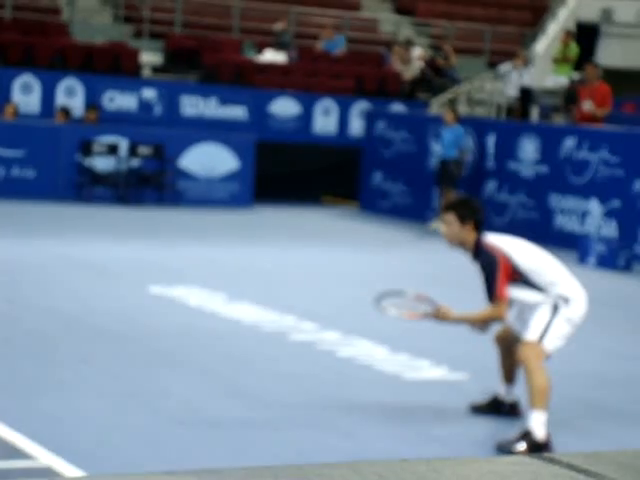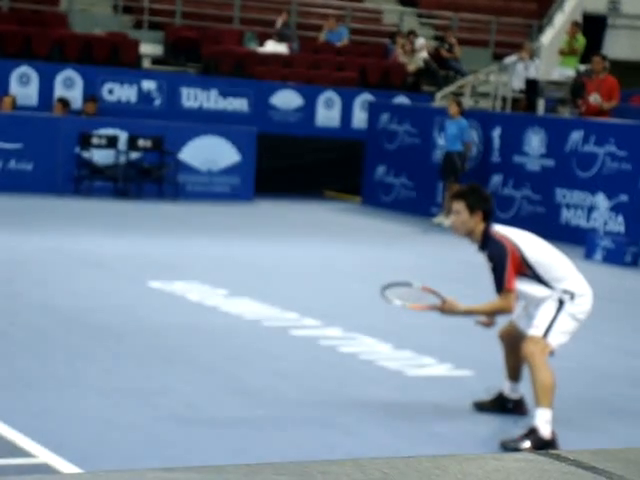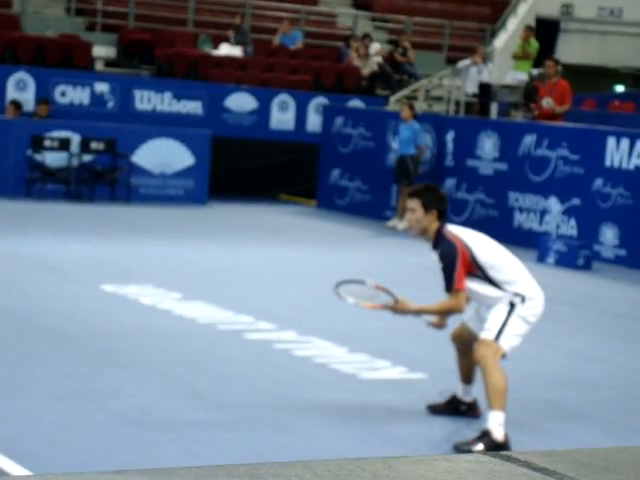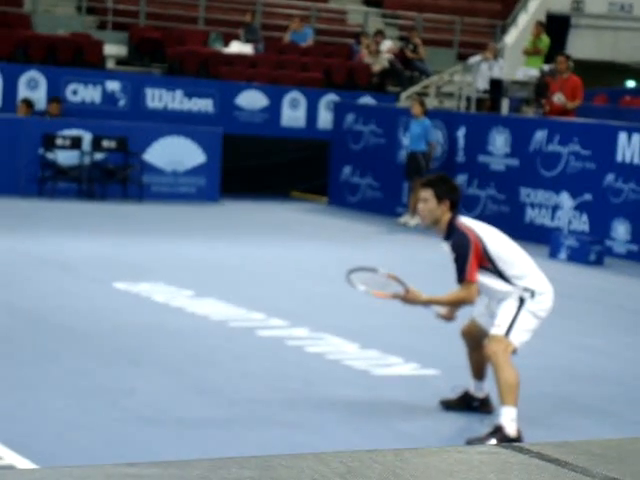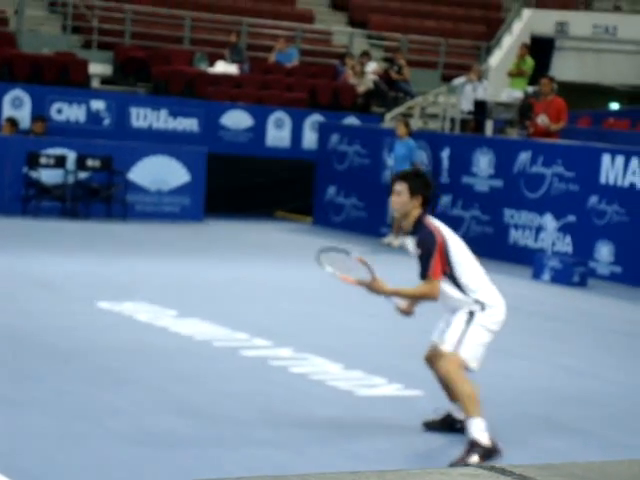
dt=0.5s
person 1, frame 1
left shoulder: (489, 256)
right shoulder: (488, 244)
left elbow: (499, 311)
right elbow: (504, 300)
left wrist: (454, 317)
right wrist: (486, 318)
left hip: (564, 300)
right hip: (544, 296)
left knee: (529, 353)
right knee: (505, 339)
left ankle: (538, 435)
right ankle: (506, 401)
person 1, frame 2
left shoulder: (497, 246)
right shoulder: (494, 237)
left elbow: (507, 303)
right elbow: (510, 294)
left wrist: (461, 309)
right wrist: (493, 313)
left hip: (569, 295)
right hip: (548, 292)
left knee: (532, 350)
right knee: (509, 336)
left ankle: (543, 433)
right ankle: (511, 398)
person 1, frame 3
left shoulder: (449, 246)
right shoulder: (448, 237)
left elbow: (457, 303)
right elbow: (463, 290)
left wrist: (412, 309)
right wrist: (444, 314)
left hip: (520, 298)
right hip: (501, 295)
left knee: (485, 353)
right knee: (461, 338)
left ankle: (496, 435)
right ankle: (465, 401)
person 1, frame 4
left shoulder: (461, 238)
right shoulder: (458, 229)
left elbow: (469, 294)
right elbow: (473, 284)
left wrist: (425, 300)
right wrist: (453, 306)
left hip: (529, 294)
right hip: (510, 291)
left knee: (496, 349)
right knee: (472, 334)
left ankle: (509, 430)
right ankle: (477, 397)
person 1, frame 5
left shoulder: (427, 235)
right shoulder: (421, 231)
left elbow: (432, 291)
right elbow: (435, 283)
left wrist: (387, 291)
right wrist: (412, 301)
left hip: (482, 307)
right hip: (467, 306)
left knee: (448, 365)
right knee: (434, 357)
left ankle: (481, 442)
right ankle: (459, 418)
person 2, frame 1
left shoulder: (459, 130)
right shoulder: (444, 129)
left elbow: (463, 148)
left wrist: (461, 164)
right wrist: (441, 159)
left hip: (454, 162)
right hip: (444, 161)
left knee: (450, 190)
right knee: (443, 190)
person 2, frame 2
left shoulder: (463, 123)
right shoulder: (447, 122)
left elbow: (467, 142)
left wrist: (464, 157)
right wrist: (447, 152)
left hip: (457, 155)
right hip: (448, 154)
left knee: (454, 186)
right knee: (447, 186)
right ankle: (444, 213)
person 2, frame 3
left shoulder: (415, 127)
right shoulder: (401, 125)
left elbow: (420, 146)
left wrist: (417, 161)
right wrist: (399, 156)
left hip: (410, 159)
right hip: (401, 158)
left knee: (407, 190)
right knee: (401, 189)
left ankle: (406, 219)
right ankle: (398, 217)
person 2, frame 4
left shoulder: (426, 123)
right shoulder: (412, 122)
left elbow: (431, 143)
left wrist: (428, 158)
right wrist: (409, 153)
left hip: (421, 155)
right hip: (411, 155)
left knee: (419, 186)
right knee: (412, 186)
left ankle: (417, 215)
right ankle: (410, 213)
person 2, frame 5
left shoulder: (411, 144)
right shoulder: (396, 142)
left elbow: (415, 163)
right wrist: (393, 173)
left ankle: (401, 235)
right ankle: (394, 234)
